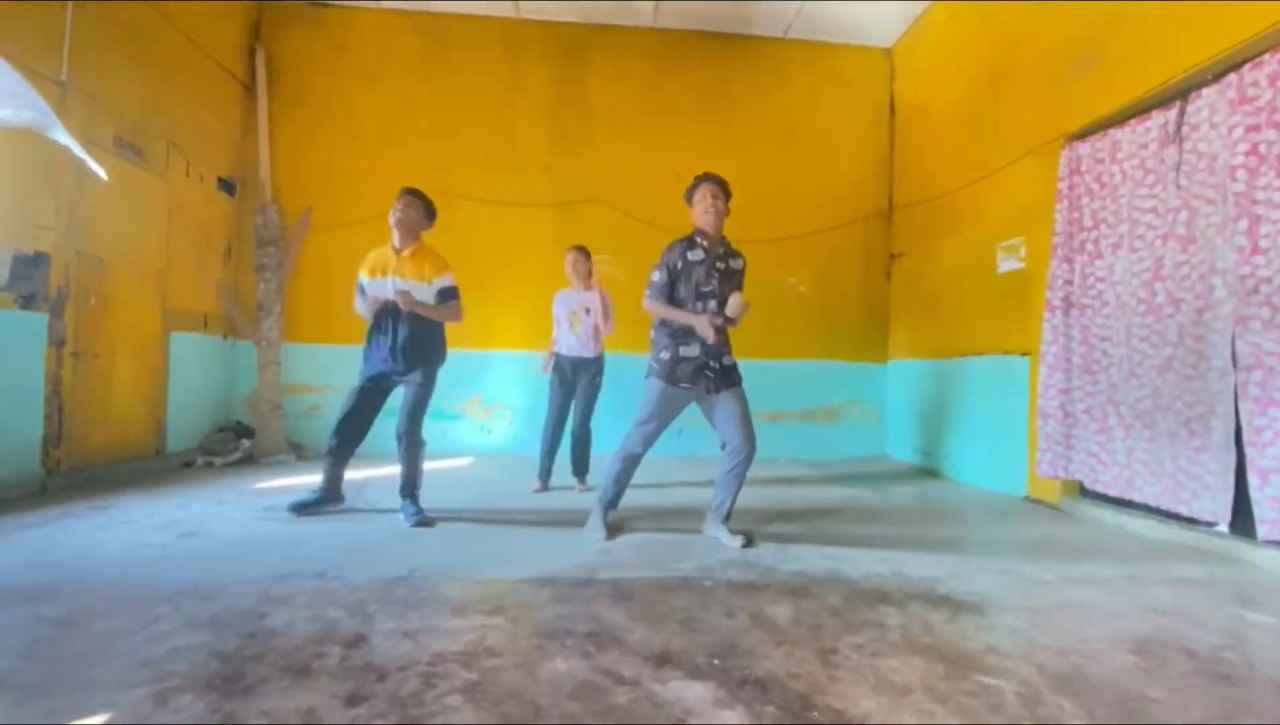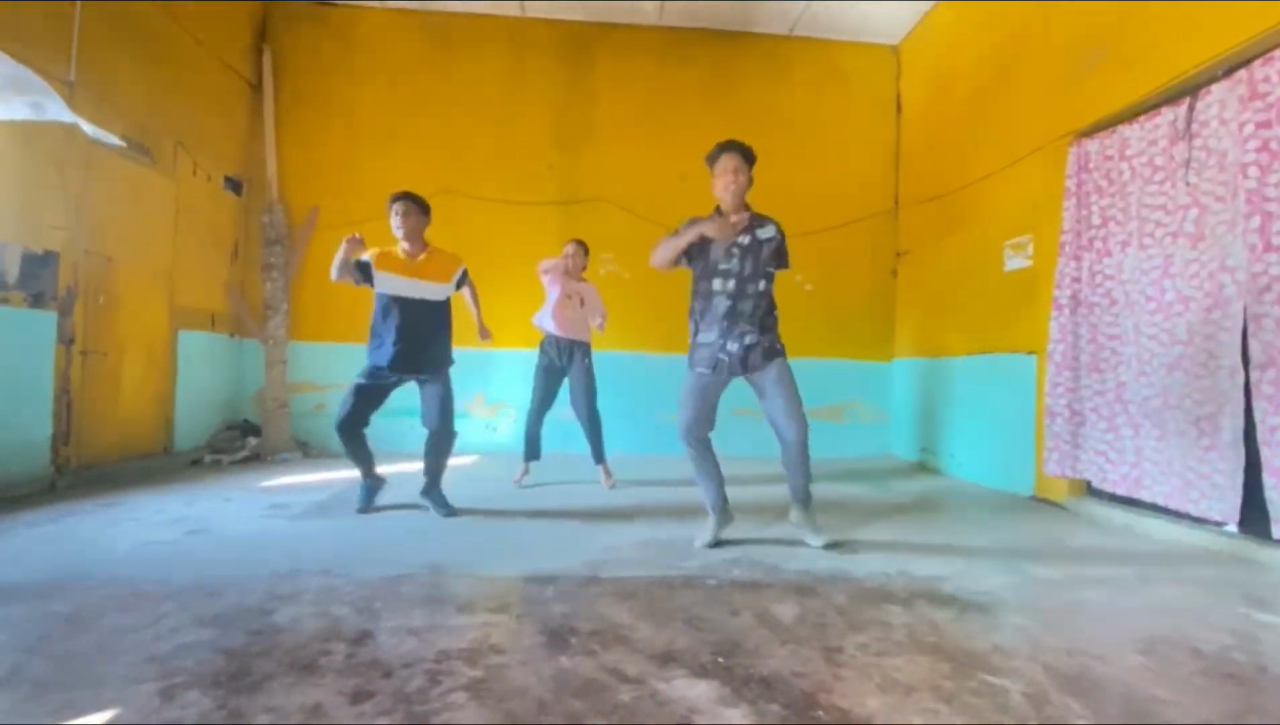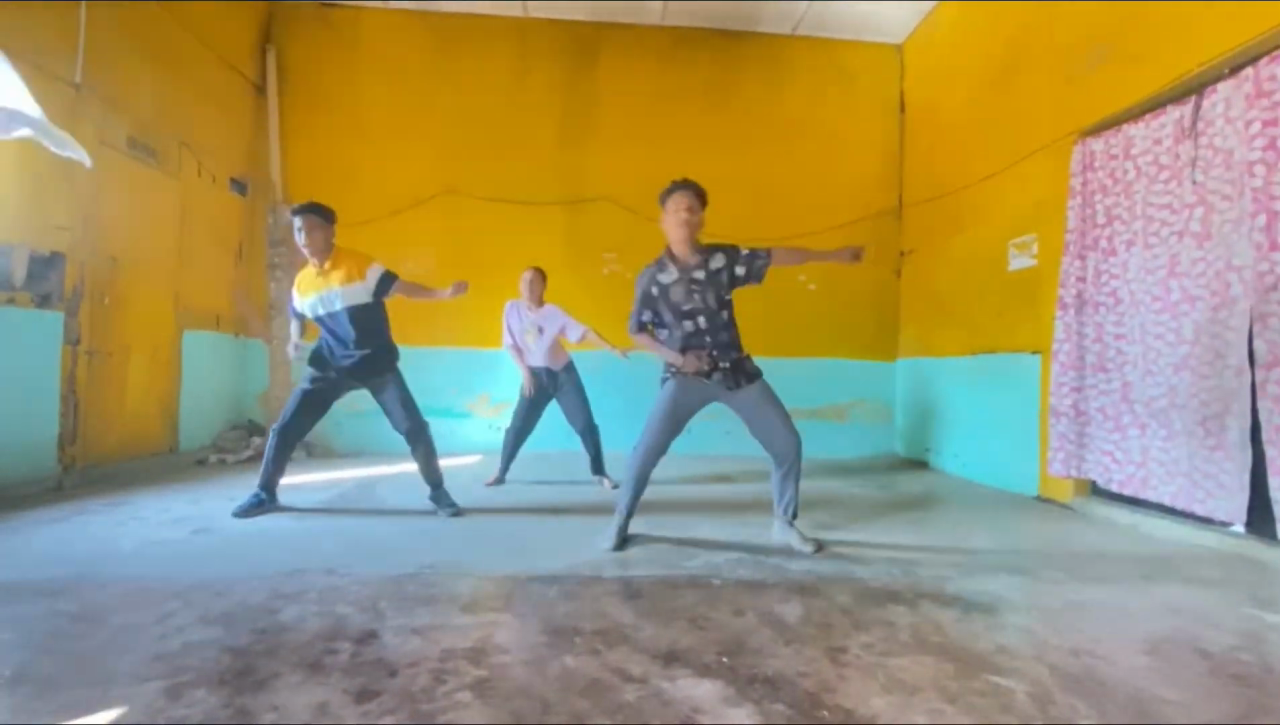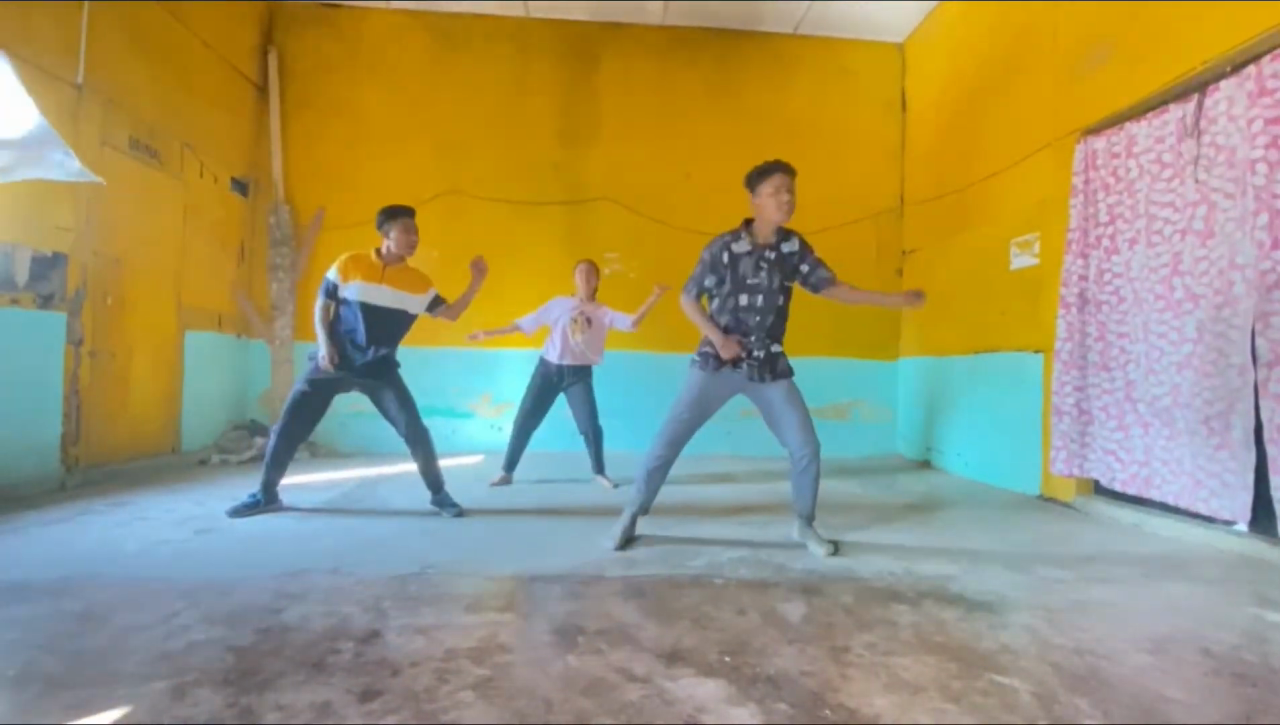
dt=0.7s
person 1, frame 1
left shoulder: (733, 262)
right shoulder: (679, 253)
right elbow: (651, 305)
left wrist: (733, 314)
right wrist: (693, 320)
left hip: (719, 368)
right hip: (673, 365)
left knee: (742, 445)
right knee: (638, 440)
left ankle: (716, 520)
right ankle: (602, 511)
person 1, frame 2
left shoulder: (769, 231)
right shoulder: (700, 230)
right elbow: (658, 261)
left wrist: (761, 324)
right wrist: (697, 229)
left hip: (761, 347)
right hip: (711, 348)
left knee: (793, 427)
right knee: (692, 430)
left ankle: (801, 509)
right ankle: (718, 511)
person 1, frame 3
left shoulder: (724, 259)
right shoulder: (653, 278)
left elbow: (776, 257)
right elbow: (637, 332)
left wrist: (834, 255)
right wrist: (677, 358)
left hip: (735, 370)
right hip: (686, 376)
left knee: (788, 442)
right knee: (648, 446)
left ankle: (786, 524)
right ankle: (621, 520)
person 1, frame 4
left shoulder: (794, 247)
right shoulder: (724, 248)
left elbow: (830, 287)
right elbow: (689, 298)
left wrist: (893, 299)
right wrist: (717, 338)
left hip: (769, 367)
right hip: (717, 362)
left knee: (806, 448)
right knee: (669, 439)
left ankle: (805, 525)
right ankle: (632, 516)
person 2, frame 1
left shoulder: (435, 265)
right shoulder: (374, 259)
left elbow: (456, 313)
right elbow: (362, 304)
left wrist: (417, 305)
right wrist: (368, 303)
left hip: (420, 361)
right hip: (380, 359)
left knee: (408, 429)
right knee: (348, 423)
left ankle: (408, 500)
right ankle: (329, 489)
person 2, frame 2
left shoulder: (449, 263)
right shoulder: (378, 260)
left elbow: (467, 286)
right elbow: (337, 275)
left wrist: (479, 321)
right wrist: (346, 250)
left hip: (431, 361)
right hip: (385, 359)
left knee: (441, 426)
right knee: (346, 422)
left ankle: (432, 487)
right ankle: (370, 480)
person 2, frame 3
left shoulder: (359, 266)
right shoulder: (302, 282)
left elbow: (403, 288)
right elbow: (298, 319)
left wrist: (445, 294)
right wrist: (295, 341)
left hip: (376, 364)
right hip: (331, 366)
left knee: (412, 426)
right knee: (286, 427)
left ankle: (437, 491)
right ankle: (266, 493)
person 2, frame 4
left shoulder: (419, 282)
right shoulder: (348, 265)
left elbow: (450, 313)
right elbow: (321, 307)
left wrist: (475, 283)
right wrist: (324, 344)
left hip: (379, 369)
right hip: (334, 363)
left knee: (414, 430)
right knee: (287, 429)
left ankle: (438, 493)
right ankle: (267, 494)
person 3, frame 1
left shoulder: (599, 297)
right shoulder: (560, 297)
left elbow: (606, 330)
left wrist: (600, 297)
right wrist: (549, 354)
left hip: (590, 363)
right hip: (563, 363)
left knee: (581, 423)
right knee: (553, 422)
left ankle: (581, 477)
right ankle: (543, 477)
person 3, frame 2
left shoulder: (590, 290)
right shoulder: (553, 277)
left elbow: (600, 321)
right elbow: (543, 267)
left wrist: (600, 322)
left hip: (579, 350)
right hip: (552, 347)
left knee: (586, 409)
right knee: (537, 408)
left ankle: (601, 465)
right ankle: (528, 463)
person 3, frame 3
left shoulder: (552, 312)
right shoulder: (512, 308)
left elbow: (583, 332)
right elbow: (511, 345)
left wrist: (613, 348)
right wrist: (525, 371)
left hip: (563, 373)
right hip: (536, 377)
left knee: (585, 424)
right knee: (517, 427)
left ankle: (600, 473)
right ankle: (501, 473)
person 3, frame 4
left shoulder: (602, 313)
right shoulder: (557, 304)
left elbow: (631, 322)
right elbow: (525, 323)
left wrist: (653, 298)
right wrist: (489, 334)
left hip: (578, 374)
right hip: (548, 369)
left knee: (590, 426)
right knee: (524, 421)
left ankle: (599, 472)
right ankle: (507, 471)
